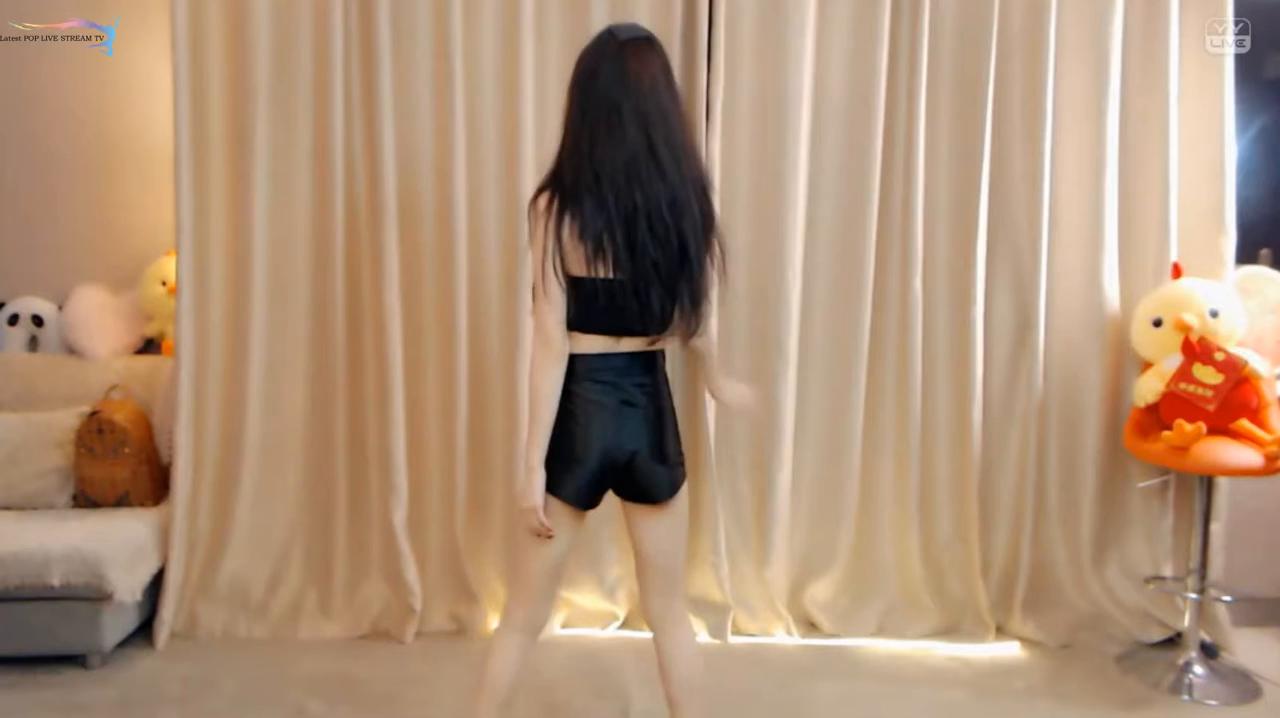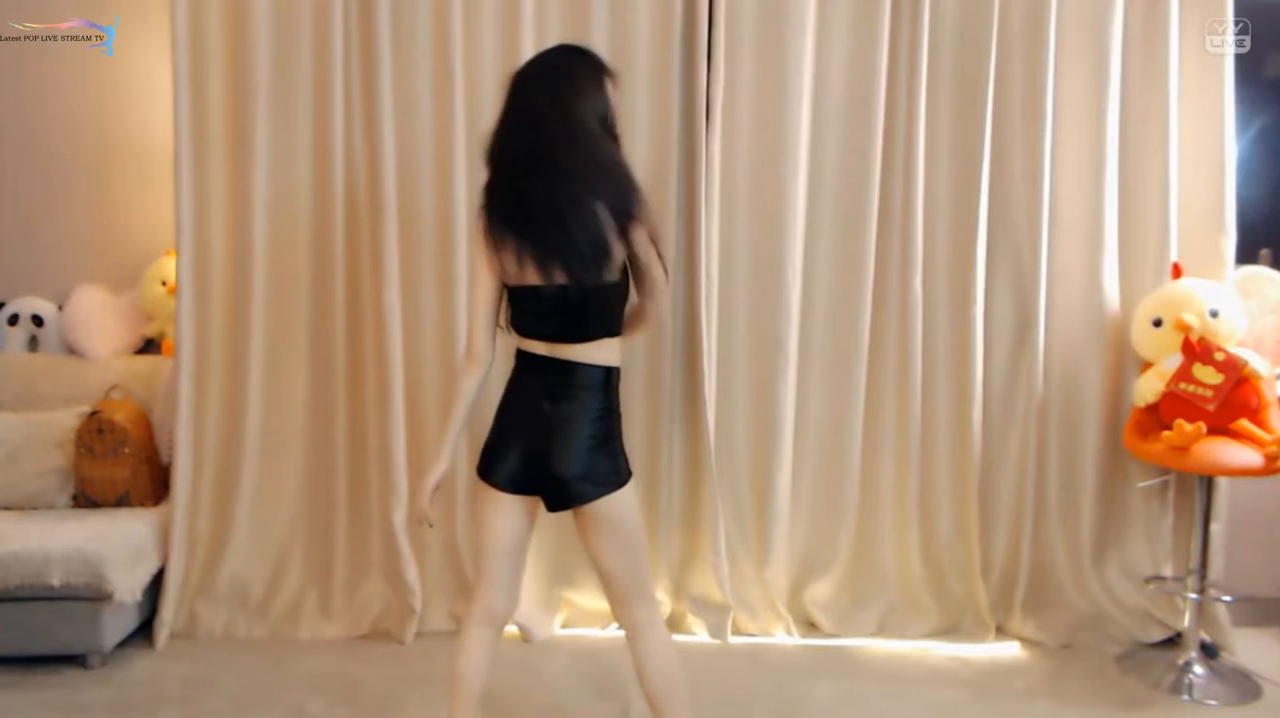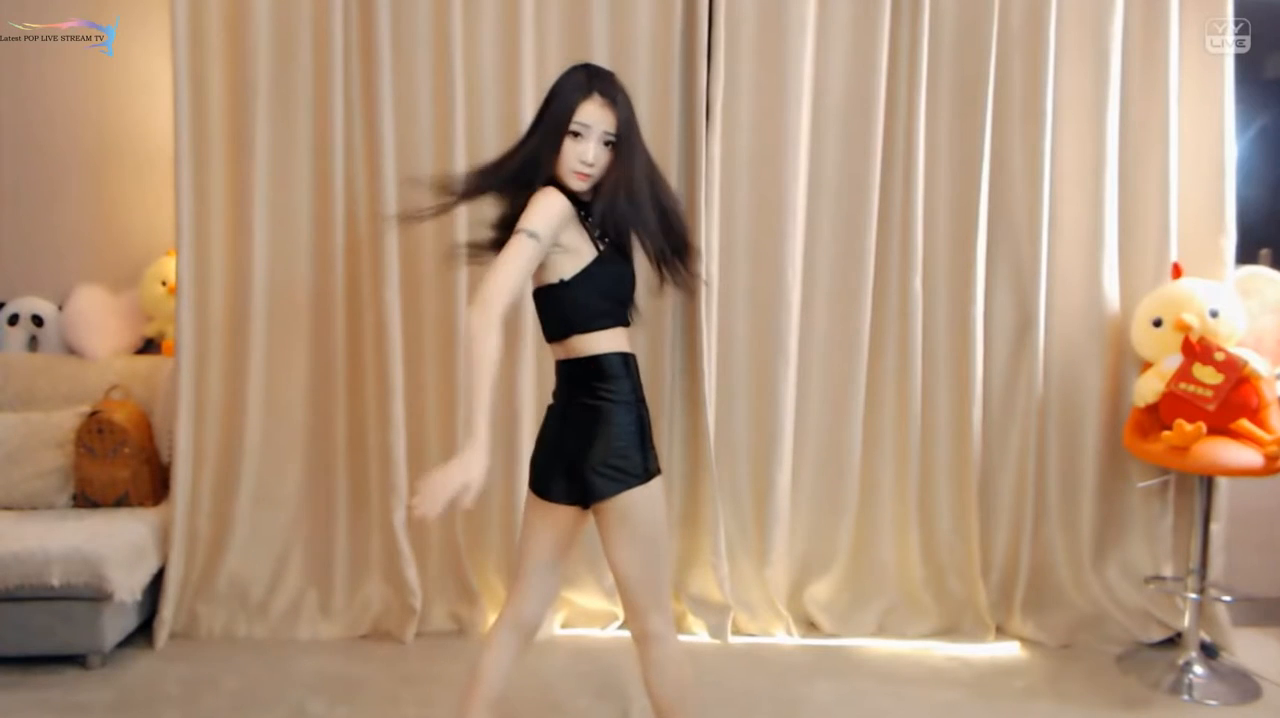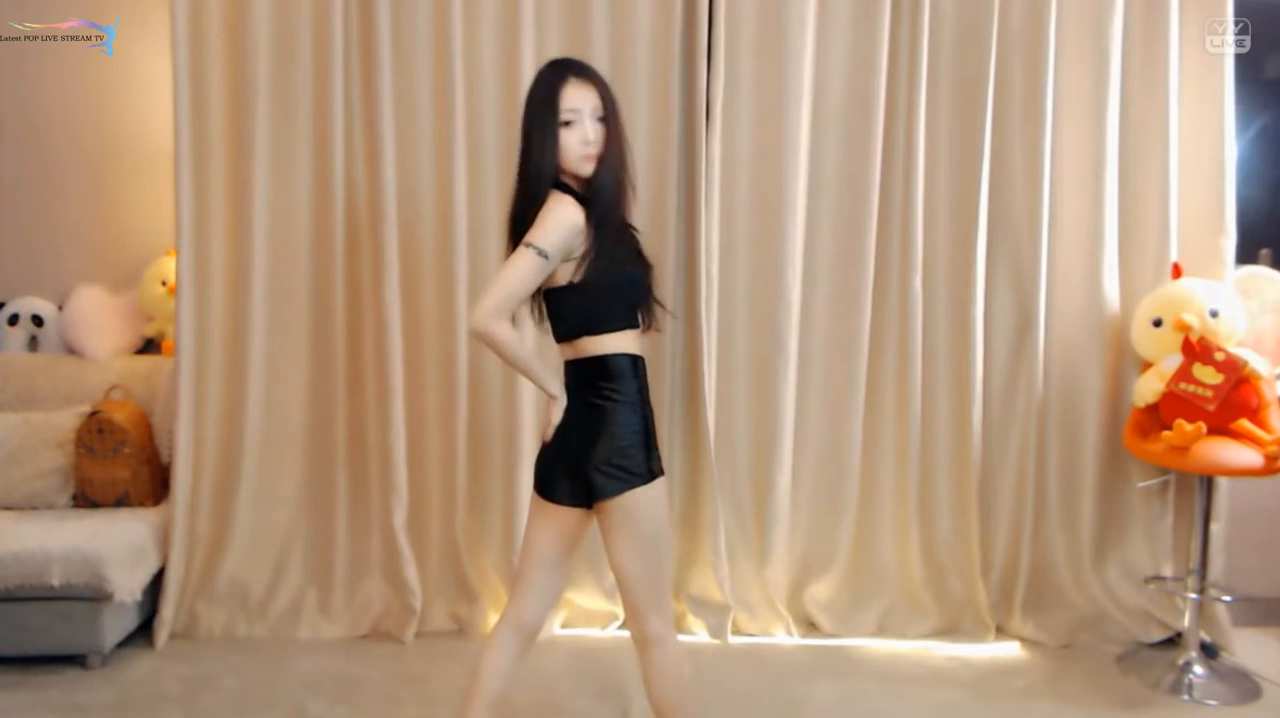
dt=0.4s
person 1, frame 1
left shoulder: (557, 206)
right shoulder: (686, 201)
left elbow: (551, 345)
right elbow: (695, 324)
left wrist: (533, 462)
right wrist: (713, 377)
left hip: (579, 414)
right hip: (648, 413)
left knee: (524, 613)
right knee: (669, 612)
person 1, frame 2
left shoulder: (497, 221)
right shoulder: (614, 209)
left elbow: (478, 335)
right elbow: (648, 310)
left wrist: (446, 451)
right wrist: (628, 316)
left hip: (516, 418)
right hip: (583, 422)
left knee: (489, 609)
right knee: (639, 614)
person 1, frame 3
left shoulder: (582, 213)
right shoulder: (552, 205)
right elbow: (486, 309)
right wrist: (476, 446)
left hip: (573, 419)
right hip: (607, 418)
left knee: (521, 611)
right knee: (654, 623)
person 1, frame 4
left shoulder: (582, 210)
right shoulder: (564, 212)
right elbow: (486, 318)
right wrist: (554, 388)
left hip: (579, 425)
right hip: (613, 422)
left knee: (524, 612)
right knee: (654, 625)
